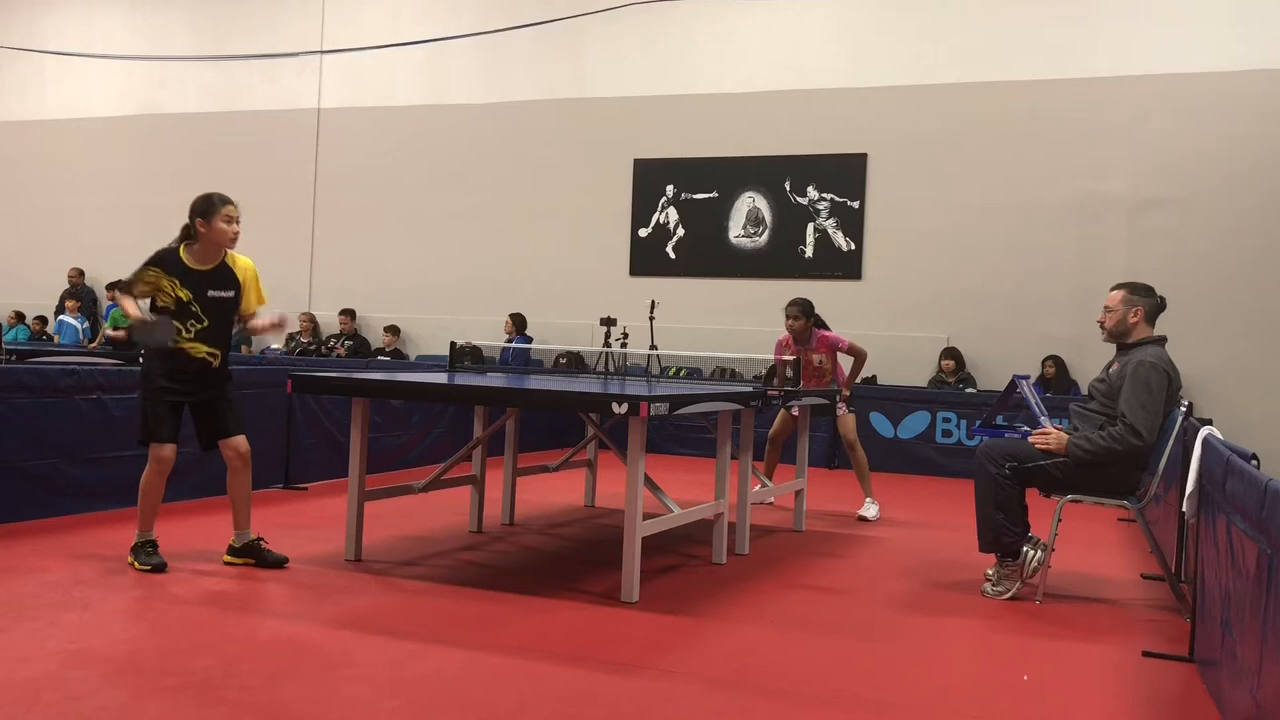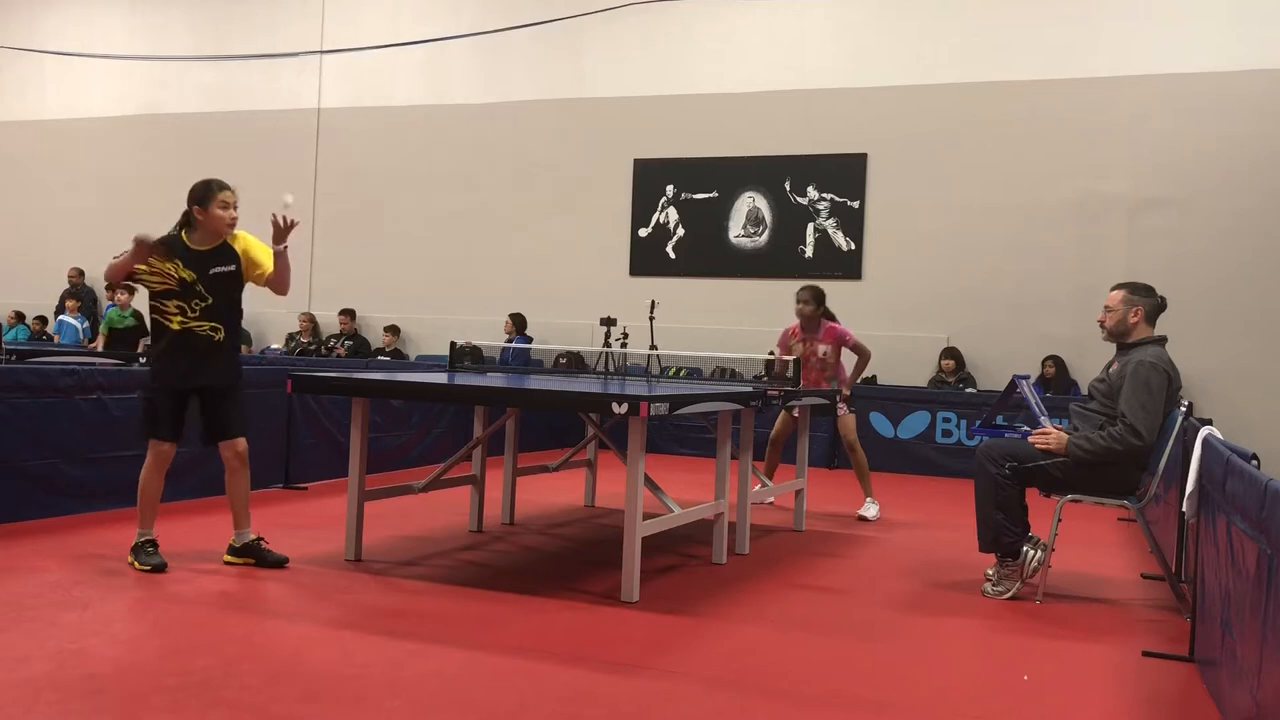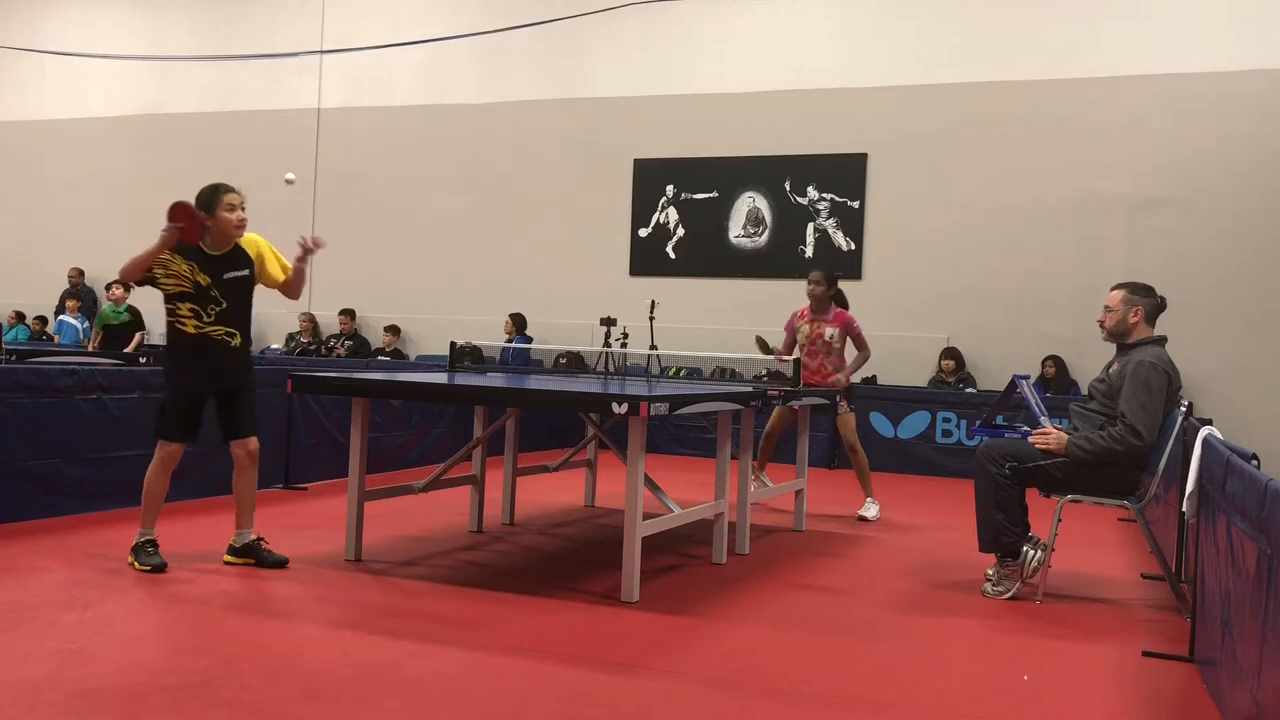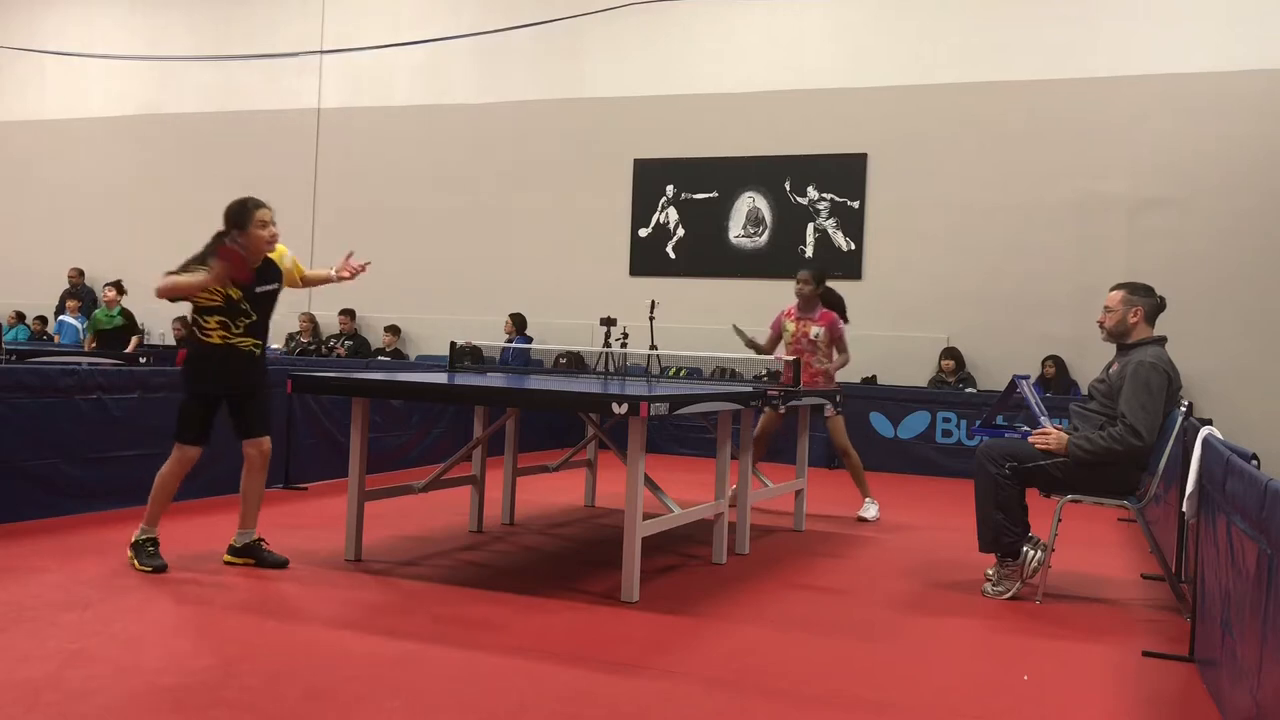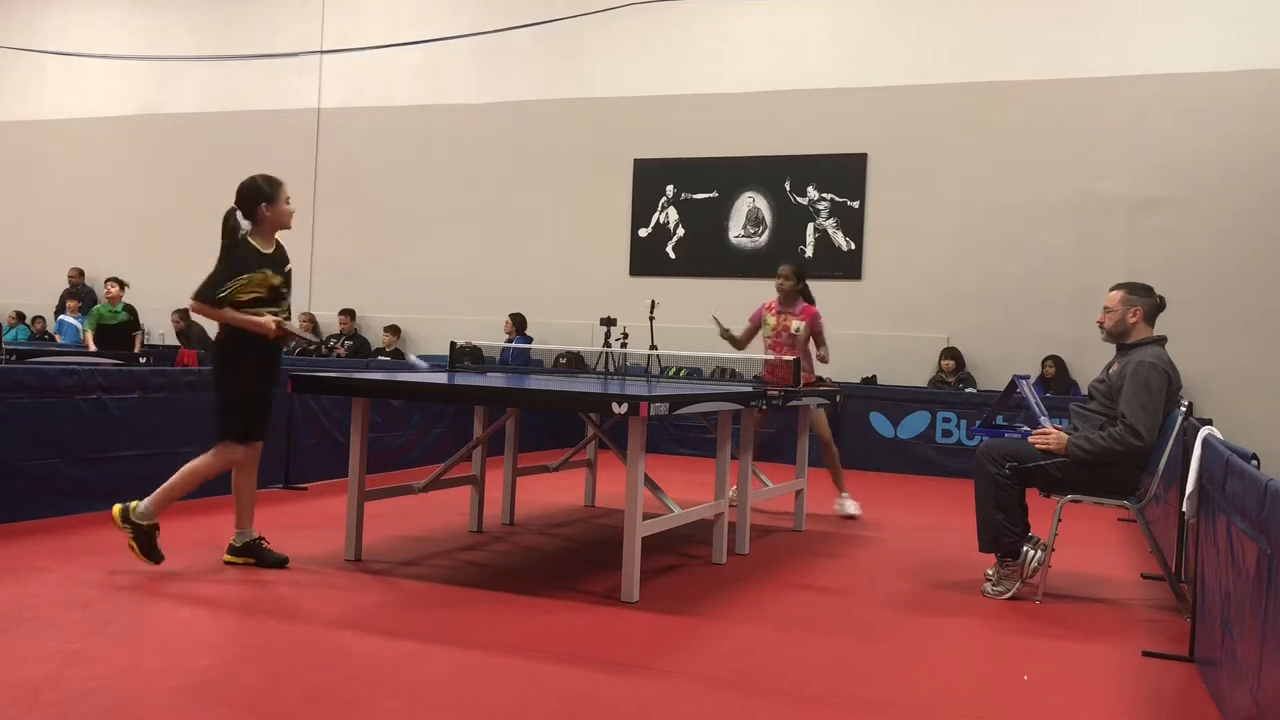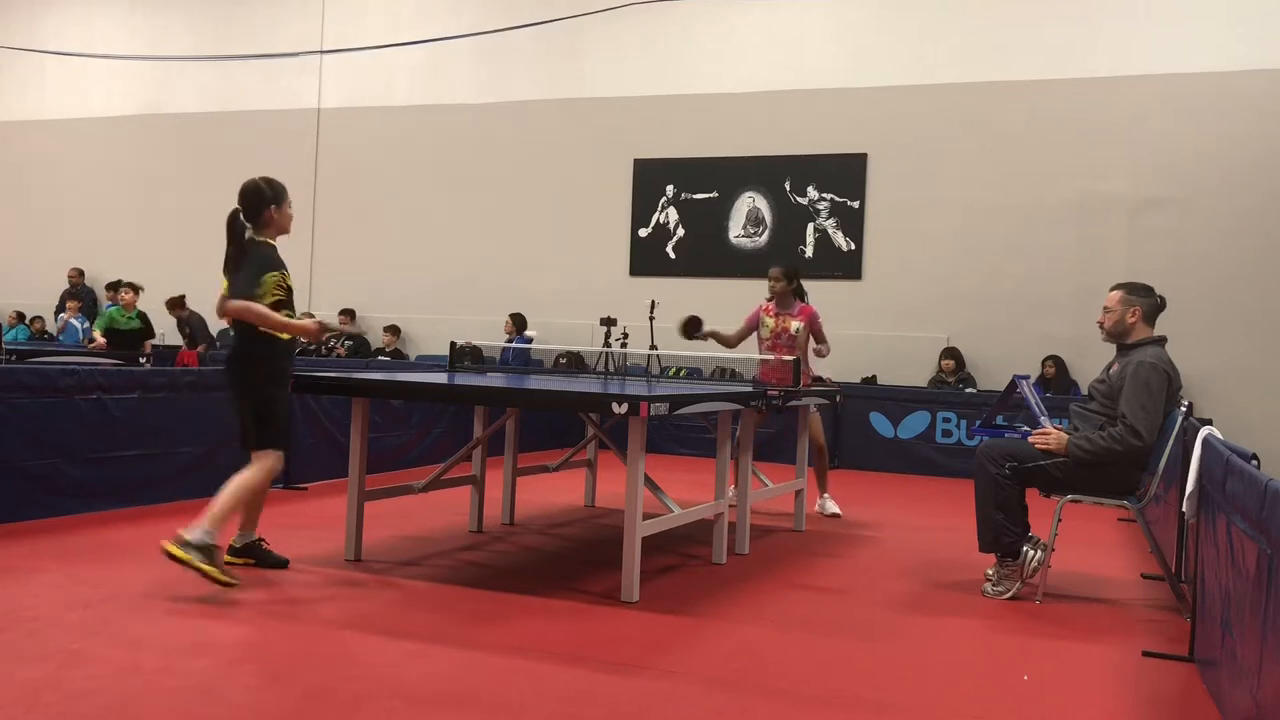
dt=0.2s
person 1, frame 1
left shoulder: (241, 269)
right shoulder: (165, 261)
left elbow: (248, 318)
right elbow: (124, 294)
left wrist: (266, 324)
right wrist: (136, 316)
left hip: (212, 379)
right hip: (163, 375)
left knee: (239, 452)
right knee: (163, 456)
left ankle: (243, 542)
right ankle: (143, 541)
person 1, frame 2
left shoulder: (241, 246)
right shoulder: (167, 249)
left elbow: (280, 287)
right elbow: (113, 274)
left wrist: (280, 247)
right wrist: (131, 256)
left hip: (220, 367)
right hip: (171, 366)
left knee: (236, 451)
right knee: (161, 451)
left ankle: (243, 541)
right ankle: (143, 540)
person 1, frame 3
left shoulder: (252, 248)
right shoulder: (179, 252)
left elbow: (292, 291)
right elbow: (126, 277)
left wrist: (302, 262)
right wrist: (159, 246)
left hip: (234, 368)
right hip: (185, 367)
left knee: (247, 451)
right knee: (169, 452)
left ankle: (244, 541)
right ankle: (144, 540)
person 1, frame 4
left shoulder: (278, 260)
right shoulder: (213, 259)
left elbow: (302, 279)
right elbow: (163, 289)
left wrist: (334, 275)
right wrist: (205, 279)
left hip: (250, 371)
right hip: (205, 371)
left knee: (259, 450)
right knee: (185, 454)
left ankle: (244, 541)
right ankle: (144, 538)
person 1, frame 5
left shoulder: (275, 248)
right shoulder: (242, 254)
right elbow: (201, 304)
right wrist: (254, 322)
left hip: (260, 364)
right hip: (240, 363)
left knee: (251, 451)
right knee: (231, 454)
left ankle: (243, 540)
right ankle: (141, 514)
person 1, frame 6
left shoulder: (251, 248)
right shoulder: (259, 254)
right elbow: (231, 306)
right wrist: (295, 326)
left hip: (259, 366)
right hip: (258, 368)
left knee: (266, 456)
right knee: (266, 461)
left ankle: (246, 541)
right ankle: (196, 540)
person 2, frame 1
left shoulder: (1147, 364)
right shoulder: (1130, 356)
left elbow: (1133, 437)
left wrist: (1070, 445)
right wrist: (1067, 433)
left hip: (1109, 468)
right hip: (1094, 455)
left knee: (994, 455)
right knee: (996, 452)
left ankle: (1013, 552)
right ankle: (1019, 546)
person 2, frame 2
left shoulder: (1147, 364)
right shoulder: (1130, 356)
left elbow: (1133, 437)
left wrist: (1070, 445)
right wrist: (1067, 433)
left hip: (1109, 468)
right hip: (1095, 455)
left knee: (994, 455)
right knee: (996, 452)
left ankle: (1013, 553)
right ankle: (1019, 545)
person 2, frame 3
left shoulder: (1147, 364)
right shoulder: (1131, 355)
left elbow: (1133, 437)
left wrist: (1069, 445)
right wrist: (1067, 434)
left hip: (1110, 468)
right hip: (1095, 456)
left knee: (993, 454)
right knee: (997, 452)
left ankle: (1013, 554)
right ankle: (1020, 545)
person 2, frame 4
left shoulder: (1147, 364)
right shoulder: (1130, 356)
left elbow: (1133, 438)
left wrist: (1069, 445)
right wrist: (1067, 433)
left hip: (1109, 468)
right hip: (1095, 456)
left knee: (993, 455)
right knee: (997, 452)
left ankle: (1013, 554)
right ankle: (1019, 546)
person 2, frame 5
left shoulder: (1147, 365)
right shoulder: (1130, 356)
left elbow: (1133, 438)
left wrist: (1070, 445)
right wrist: (1068, 434)
left hip: (1109, 468)
right hip: (1095, 455)
left knee: (994, 455)
right knee: (996, 452)
left ankle: (1013, 553)
right ankle: (1020, 545)
person 2, frame 6
left shoulder: (1147, 365)
right shoulder: (1131, 356)
left elbow: (1133, 438)
left wrist: (1070, 445)
right wrist: (1067, 433)
left hip: (1109, 468)
right hip: (1095, 456)
left knee: (994, 455)
right knee: (997, 452)
left ankle: (1013, 554)
right ankle: (1020, 545)
person 3, frame 1
left shoulder: (827, 339)
right shoulder: (783, 344)
left elbow: (861, 354)
left wrist: (847, 386)
left knee: (850, 440)
right knee: (774, 436)
left ankle: (870, 501)
person 3, frame 2
left shoulder: (835, 332)
right shoulder: (789, 334)
left elbow: (865, 354)
left wrist: (848, 385)
left knee: (850, 441)
right knee: (776, 437)
left ankle: (870, 501)
person 3, frame 3
left shoulder: (844, 319)
right shoulder: (797, 318)
left elbow: (865, 351)
right elbow: (785, 354)
left wrist: (845, 374)
left hip: (834, 386)
right hip: (802, 384)
left knee: (850, 441)
right knee: (770, 432)
left ankle: (871, 500)
person 3, frame 4
left shoulder: (830, 320)
right shoulder: (784, 317)
left elbow: (844, 355)
right elbow: (767, 350)
left wrist: (834, 366)
right wrist: (752, 344)
left hip: (822, 387)
left knee: (843, 447)
right knee: (759, 437)
left ankle: (869, 500)
person 3, frame 5
left shoulder: (810, 314)
right shoulder: (764, 310)
left elbow: (822, 346)
right elbow: (741, 344)
left wrist: (823, 354)
right wrist: (728, 336)
left hip: (803, 383)
left knee: (825, 439)
left ankle: (843, 496)
right ankle: (740, 489)
person 3, frame 6
left shoulder: (808, 313)
right shoulder: (761, 312)
left elbow: (824, 343)
right elbow: (733, 342)
left wrist: (823, 350)
right wrist: (711, 334)
left hip: (799, 385)
left knee: (818, 443)
left ankle: (824, 497)
right ankle: (738, 489)
